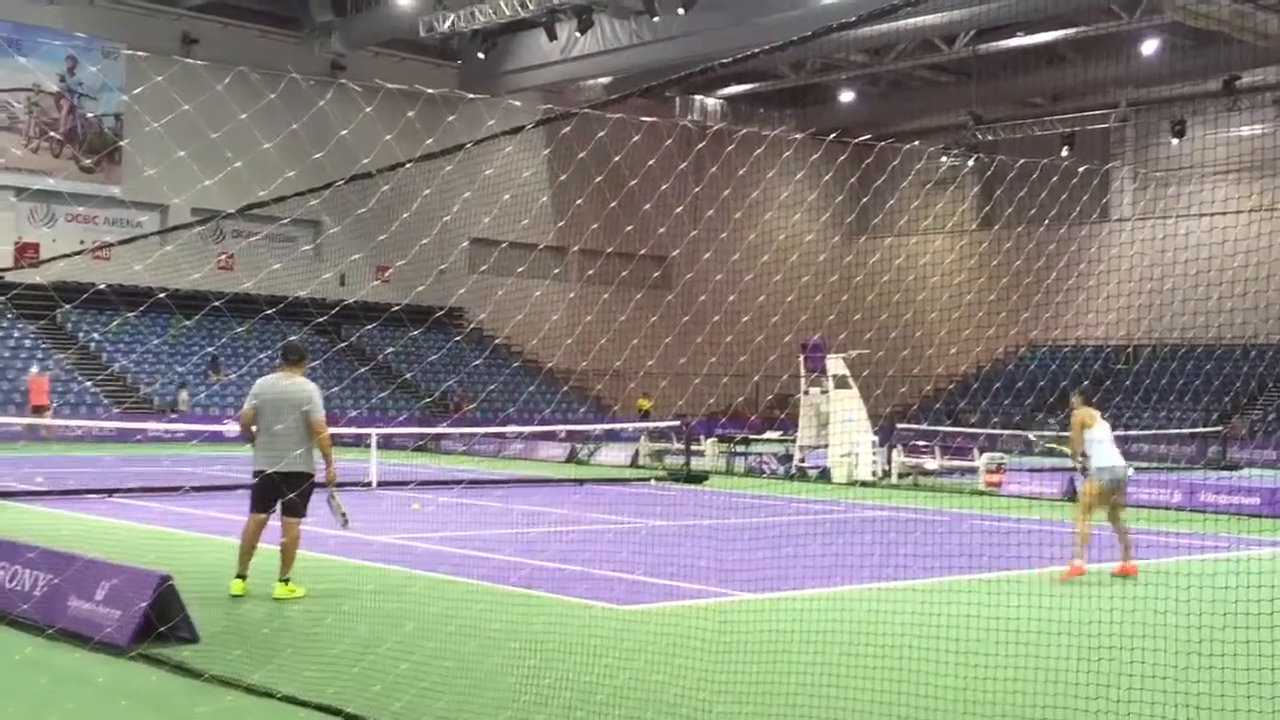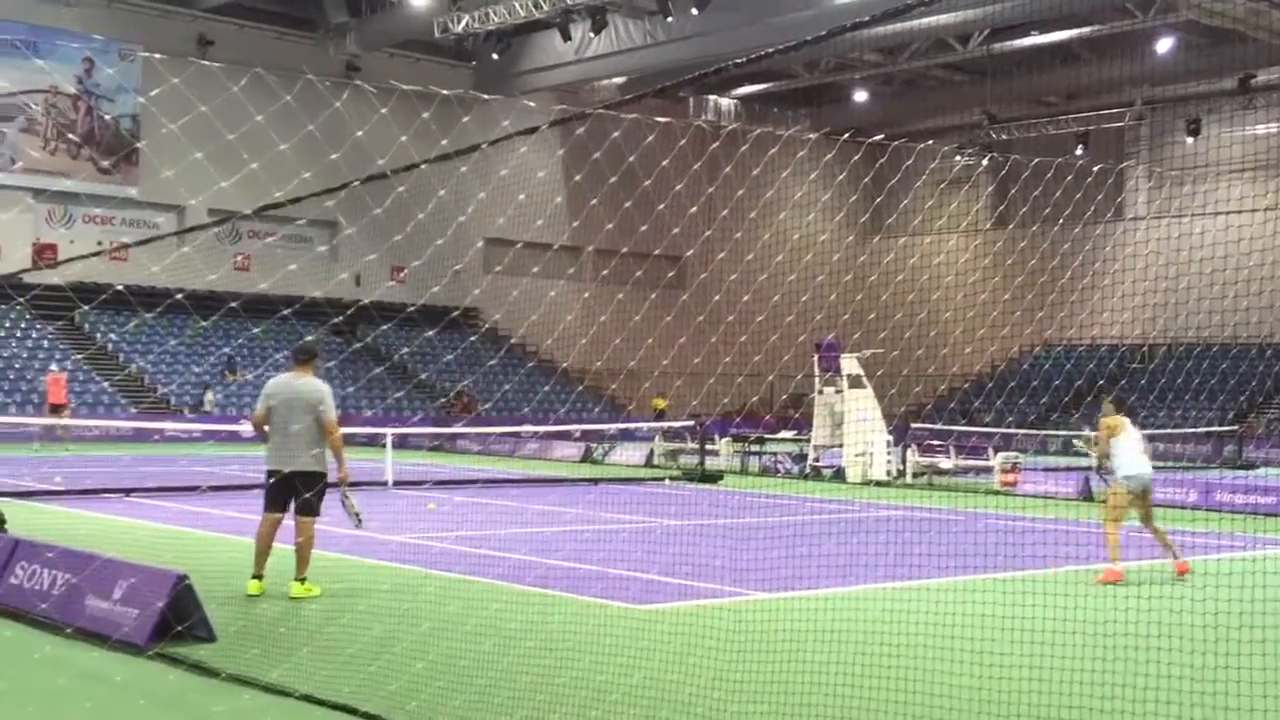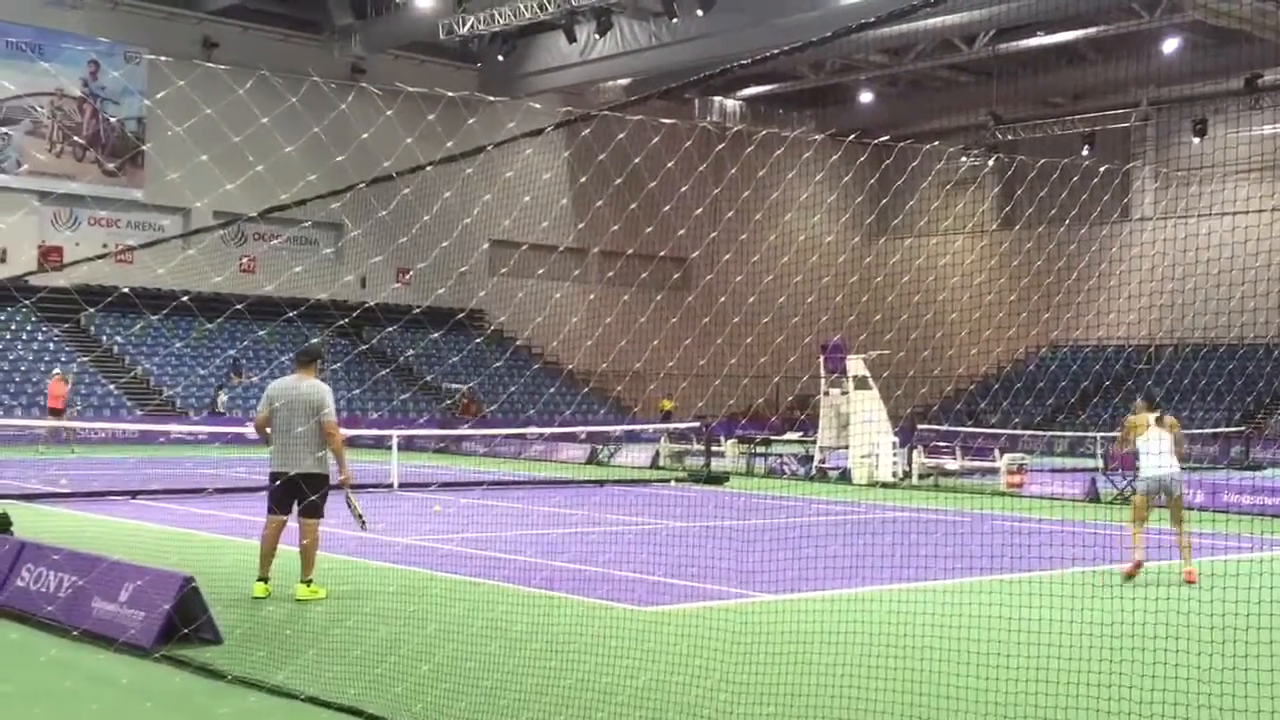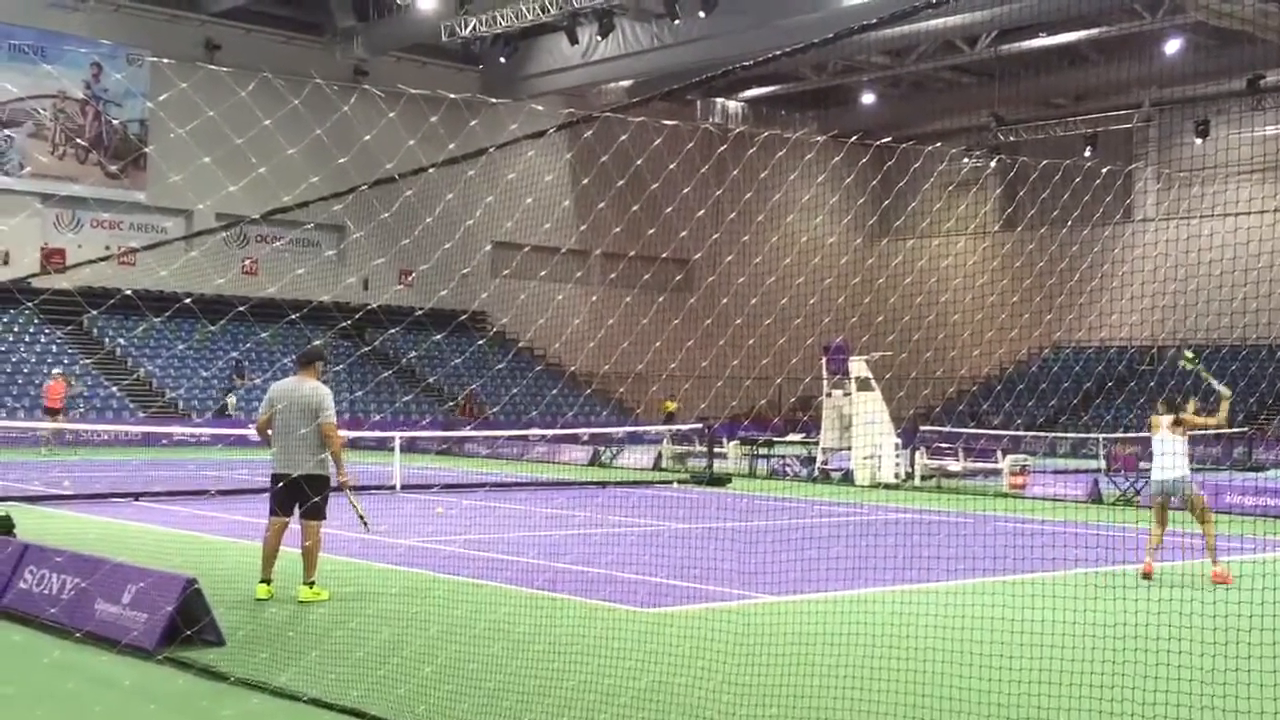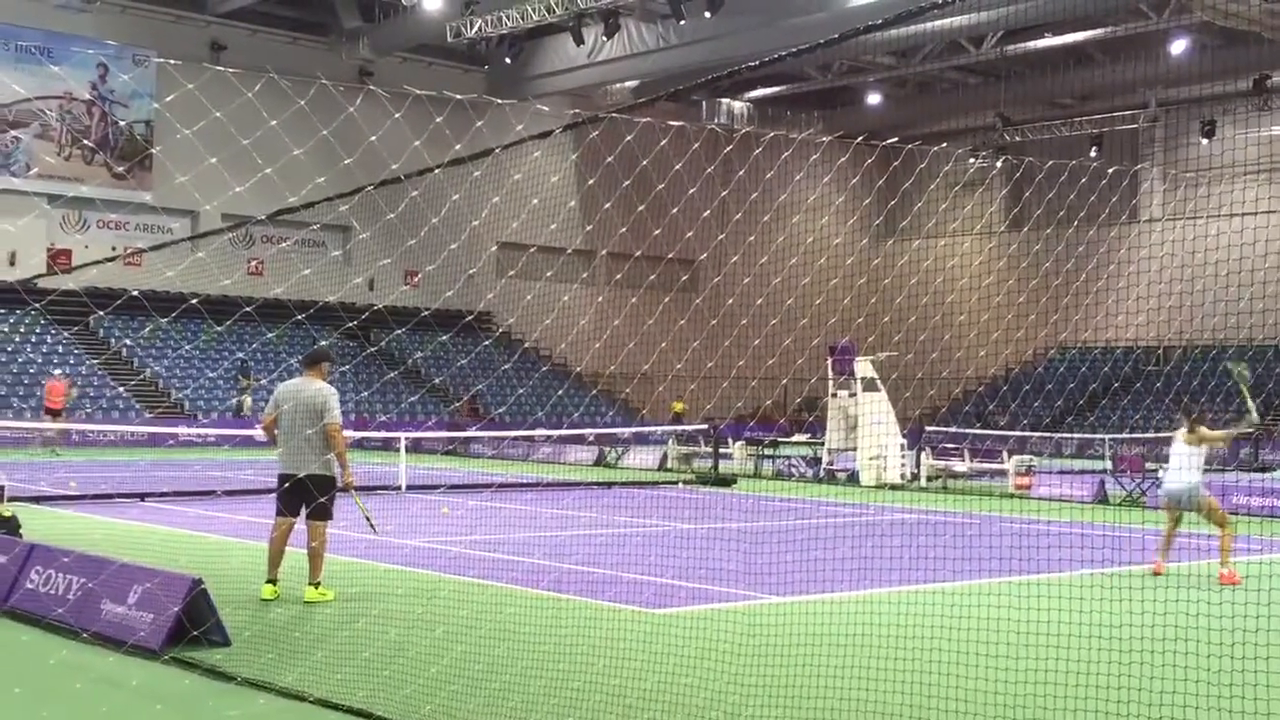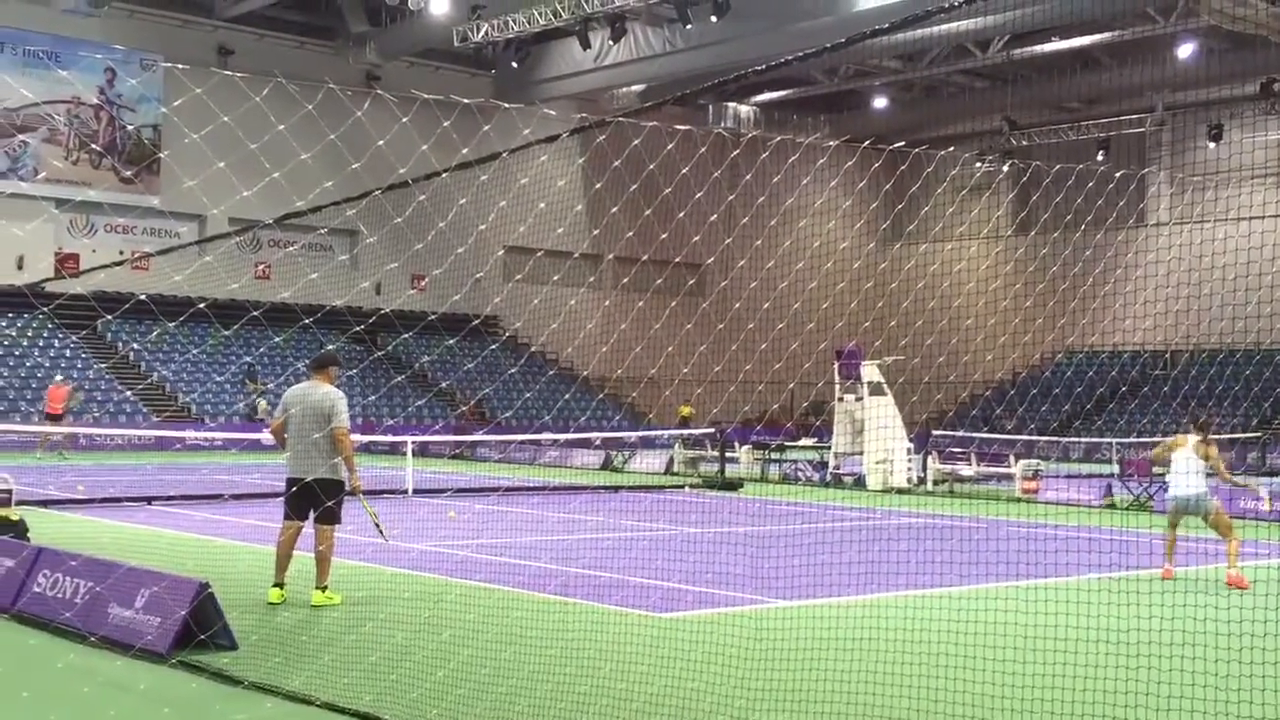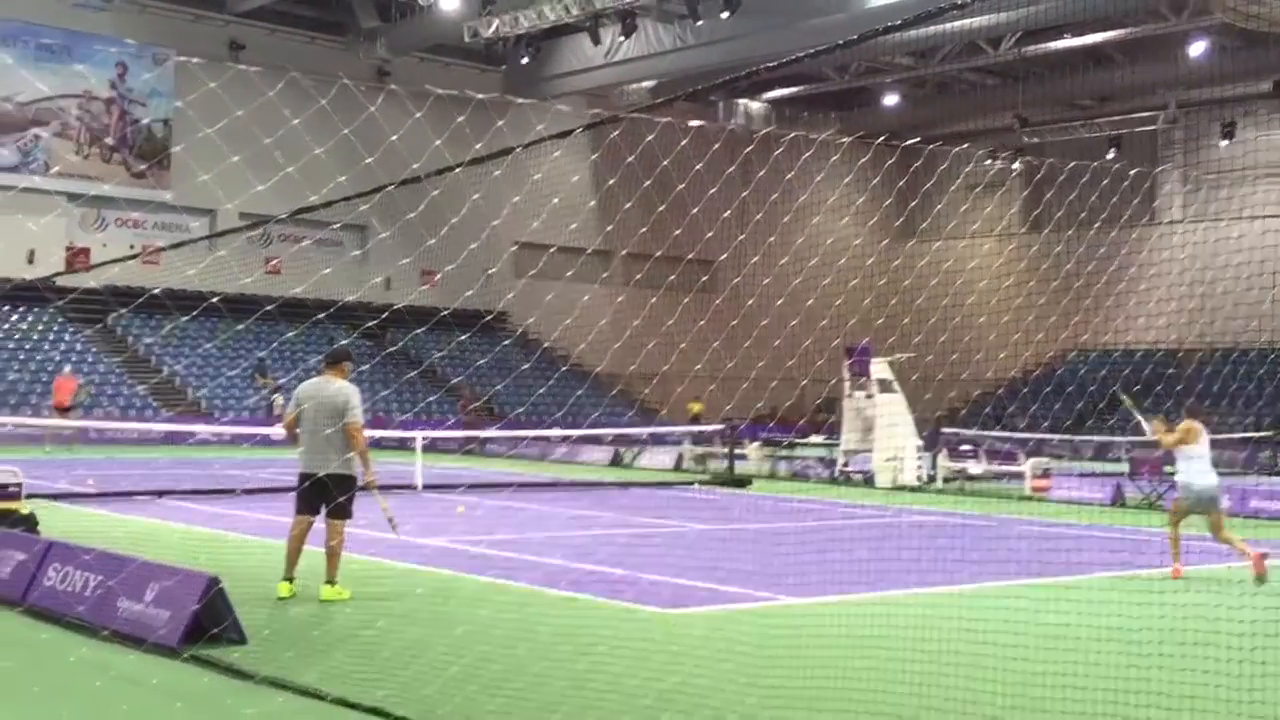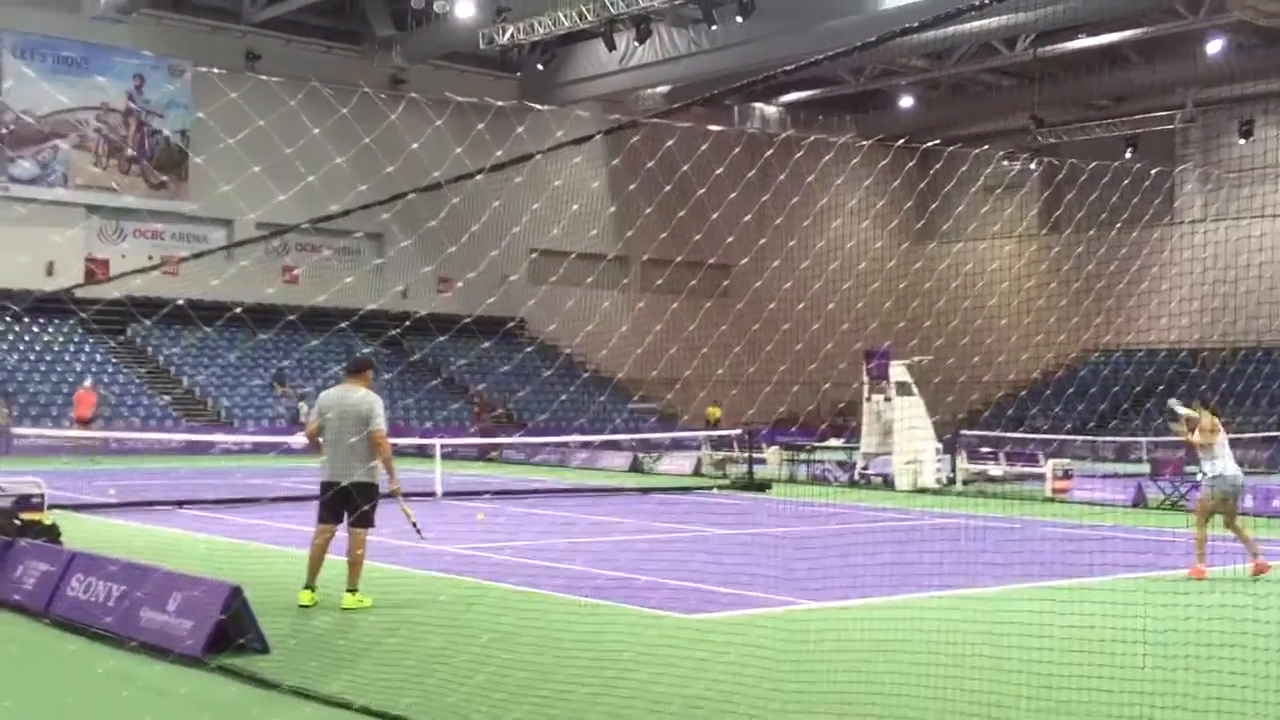
dt=0.2s
person 1, frame 1
left shoulder: (261, 384)
right shoulder: (309, 389)
left elbow: (244, 421)
right elbow: (319, 430)
right wrist: (330, 465)
left hip: (264, 465)
right hip: (298, 466)
left knee: (256, 519)
right knee: (291, 524)
left ankle: (240, 578)
right ankle: (284, 583)
person 1, frame 2
left shoulder: (272, 384)
right shoulder: (320, 388)
left elbow: (257, 421)
right elbow: (331, 430)
right wrist: (341, 465)
left hip: (277, 464)
right hip: (310, 466)
left knee: (270, 519)
right knee: (305, 523)
left ankle: (256, 578)
right ankle: (300, 582)
person 1, frame 3
left shoulder: (275, 386)
right shoulder: (321, 390)
left elbow: (259, 423)
right elbow: (331, 431)
right wrist: (343, 467)
left hip: (280, 466)
right hip: (313, 468)
left knee: (274, 521)
right knee: (309, 525)
left ankle: (262, 581)
right ankle: (305, 584)
person 1, frame 4
left shoulder: (276, 388)
right shoulder: (321, 391)
left elbow: (260, 425)
right elbow: (329, 432)
right wrist: (340, 469)
left hip: (281, 468)
right hip: (314, 469)
left knee: (276, 523)
right knee: (311, 526)
left ankle: (265, 583)
right ankle: (308, 586)
person 1, frame 5
left shoulder: (283, 389)
right shoulder: (327, 392)
left elbow: (267, 425)
right elbow: (334, 433)
right wrist: (345, 469)
left hip: (288, 468)
right hip: (320, 470)
left knee: (282, 523)
right knee: (317, 527)
left ankle: (271, 583)
right ankle: (314, 586)
person 1, frame 6
left shoulder: (291, 393)
right shoulder: (335, 396)
left elbow: (275, 429)
right elbow: (341, 437)
right wrist: (352, 473)
left hip: (296, 472)
right hip: (328, 474)
left knee: (290, 527)
right knee: (324, 531)
left ankle: (277, 587)
right ankle: (320, 590)
person 1, frame 7
left shoulder: (304, 388)
right shoulder: (349, 391)
left elbow: (288, 424)
right elbow: (355, 432)
right wrist: (367, 468)
left hip: (309, 467)
right hip: (340, 469)
left knee: (301, 521)
right knee: (335, 526)
left ankle: (287, 581)
right ankle: (330, 585)
person 1, frame 8
left shoulder: (325, 397)
right shoulder: (371, 400)
left elbow: (310, 433)
right elbow: (380, 441)
right wrist: (392, 476)
left hip: (331, 476)
right hip: (362, 478)
left knee: (323, 530)
right knee: (358, 533)
left ankle: (308, 589)
right ankle: (352, 593)
person 2, frame 1
left shoulder: (1079, 415)
right shoulder: (1100, 418)
left elbow: (1076, 447)
left wrist: (1076, 456)
right wrist: (1085, 459)
left hip: (1104, 470)
right hip: (1120, 468)
left knee: (1083, 515)
right knee: (1116, 518)
left ankle: (1078, 563)
right ankle: (1128, 564)
person 2, frame 2
left shoulder: (1106, 422)
right shoulder: (1133, 425)
left elbow: (1101, 454)
right elbow: (1143, 452)
left wrist: (1103, 462)
left hip: (1127, 477)
right hip: (1147, 475)
left knee: (1111, 522)
right knee: (1148, 523)
left ankle: (1114, 567)
right ankle: (1178, 561)
person 2, frame 3
left shoulder: (1132, 421)
right shoulder: (1169, 420)
left elbow: (1121, 447)
right elbow: (1182, 448)
left hip: (1147, 477)
right hip: (1172, 475)
left knee: (1138, 523)
right knee: (1179, 524)
left ankle: (1137, 557)
right ankle: (1189, 569)
person 2, frame 4
left shoulder: (1154, 420)
right shoulder: (1184, 419)
right elbow: (1218, 422)
right wrist: (1225, 401)
left hip: (1157, 481)
right hip: (1181, 480)
left knee: (1159, 524)
right knee: (1206, 522)
left ankle: (1148, 561)
right ankle: (1217, 569)
person 2, frame 5
left shoulder: (1178, 433)
right shoulder: (1199, 431)
right elbow: (1216, 436)
left wrist: (1220, 442)
right wrist: (1244, 426)
left hip: (1169, 490)
right hip: (1192, 489)
left knee: (1173, 522)
right knee: (1226, 525)
left ankle: (1160, 562)
right ankle: (1225, 571)
person 2, frame 6
left shoulder: (1178, 439)
right shoulder: (1210, 447)
left elbow: (1156, 456)
right elbow: (1224, 476)
right wrist: (1242, 483)
left hip: (1175, 496)
right hip: (1200, 496)
left knee: (1172, 526)
right knee: (1231, 533)
left ankle: (1169, 568)
right ankle: (1233, 573)
person 2, frame 7
left shoulder: (1186, 425)
right shoulder: (1201, 429)
left elbow: (1167, 444)
left wrist: (1159, 432)
right wrist: (1162, 429)
left hip: (1192, 488)
right hip: (1212, 487)
left knee: (1173, 522)
right knee: (1220, 533)
left ankle: (1178, 567)
right ankle: (1252, 554)
person 2, frame 8
left shoulder: (1206, 420)
right shoulder: (1203, 420)
left elbow: (1205, 446)
left wrist: (1185, 434)
left hip: (1223, 479)
right hip: (1233, 478)
left knee: (1201, 520)
right knee: (1231, 524)
left ankle: (1201, 566)
right ankle: (1259, 560)
